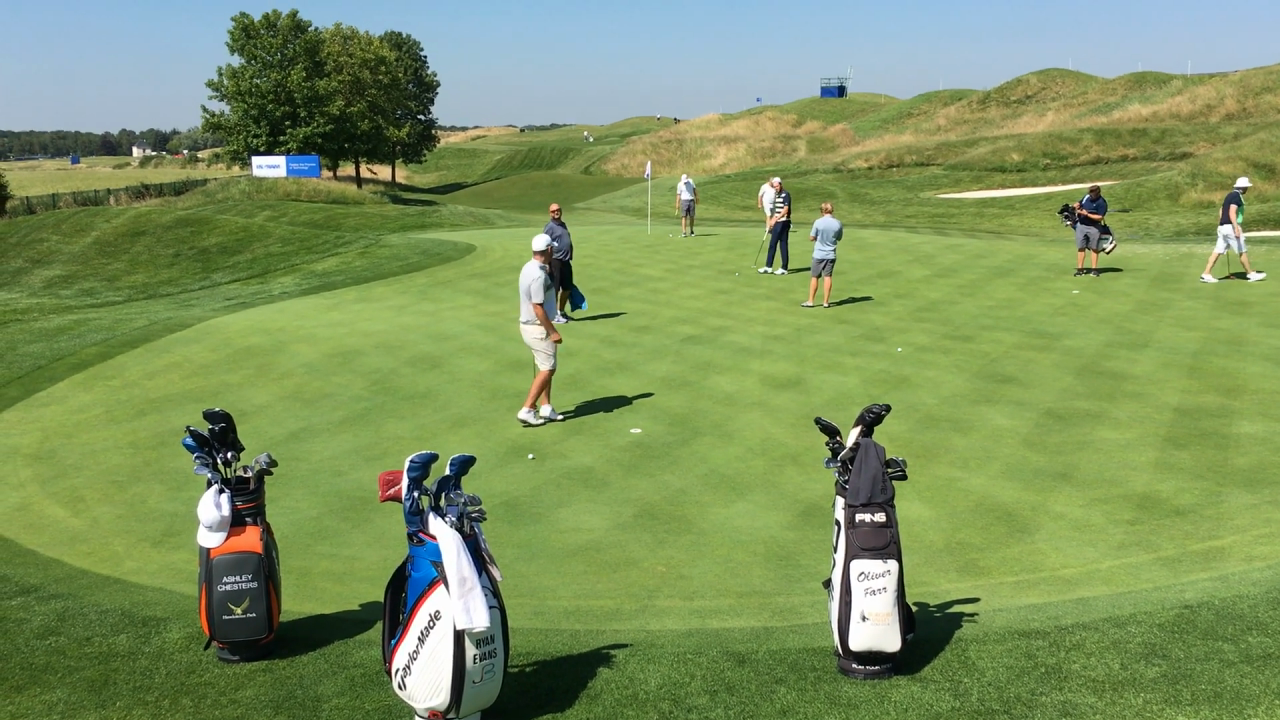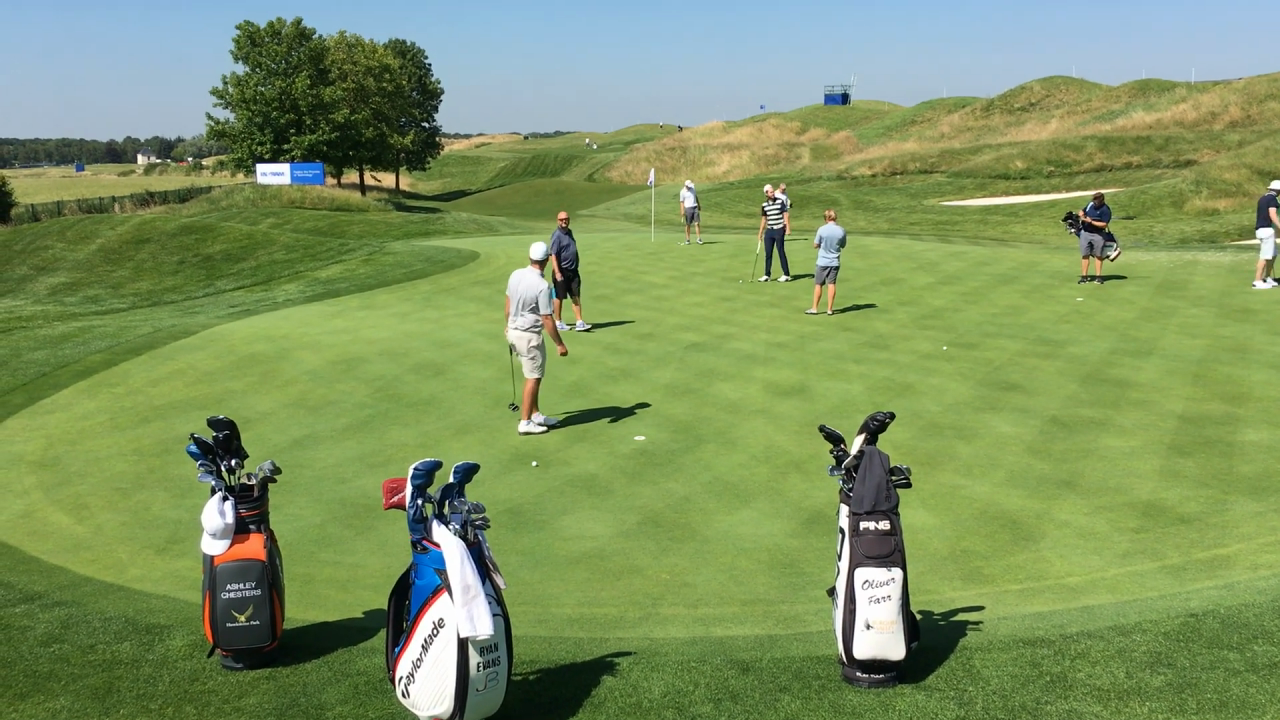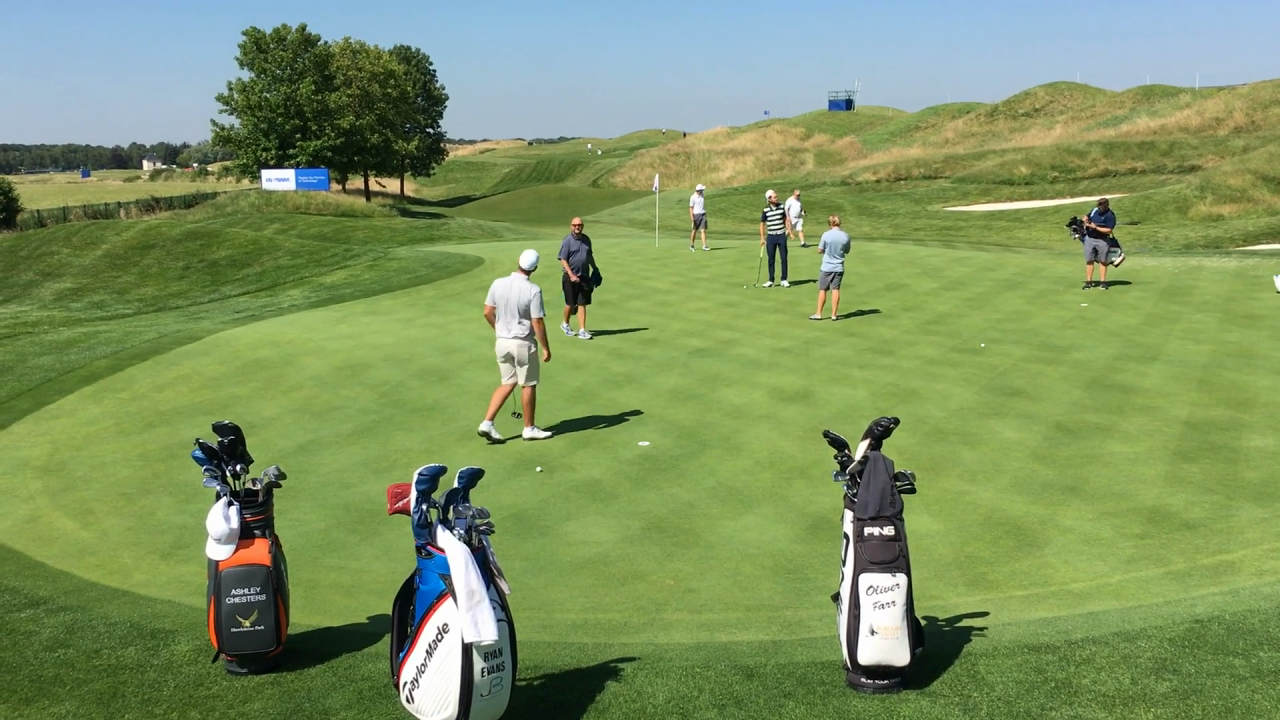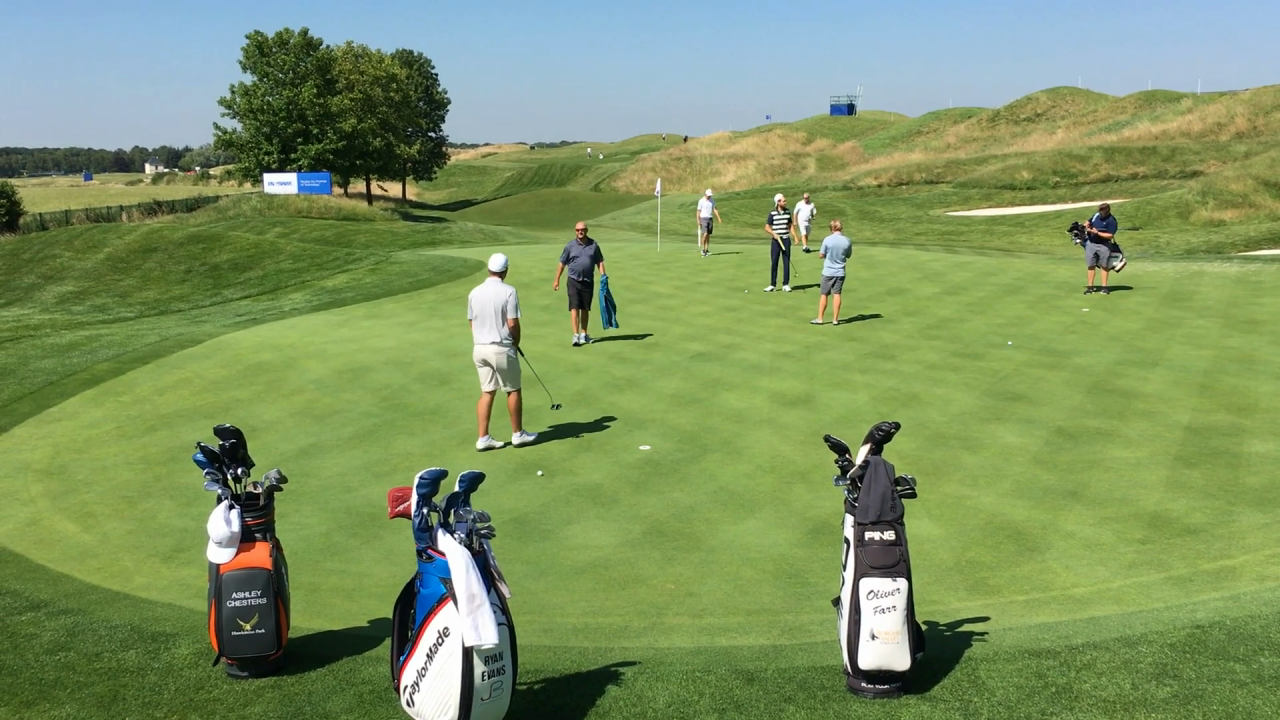
dt=0.4s
person 1, frame 1
left shoulder: (529, 268)
right shoulder: (538, 275)
right elbow: (538, 308)
right wrist: (554, 332)
left hip: (531, 325)
right hip: (537, 328)
left knee: (546, 368)
right knee: (546, 369)
left ankle: (546, 408)
right ankle: (526, 411)
person 1, frame 2
left shoulder: (516, 274)
right shoulder: (542, 285)
left elbow: (508, 302)
right elbow: (547, 319)
left wrist: (508, 324)
right wrist: (560, 344)
left hip: (514, 332)
right hip: (529, 336)
left knee: (531, 375)
right knee: (534, 377)
left ankle: (535, 414)
right ankle: (526, 422)
person 1, frame 3
left shoulder: (498, 284)
right shoulder: (533, 290)
left elbow: (487, 312)
right elbow: (537, 323)
right wrist: (546, 348)
left hip: (502, 342)
right hip: (523, 343)
left knee: (507, 384)
right knee: (528, 385)
left ankle: (487, 423)
right ankle: (529, 428)
person 1, frame 4
left shoulder: (475, 293)
right shoulder: (509, 291)
left elbow: (472, 323)
right elbow: (513, 323)
right wrist: (516, 340)
left hip: (480, 348)
right hip: (501, 349)
left knee: (487, 393)
right knee: (513, 390)
left ankle: (483, 438)
right ankle: (518, 433)
